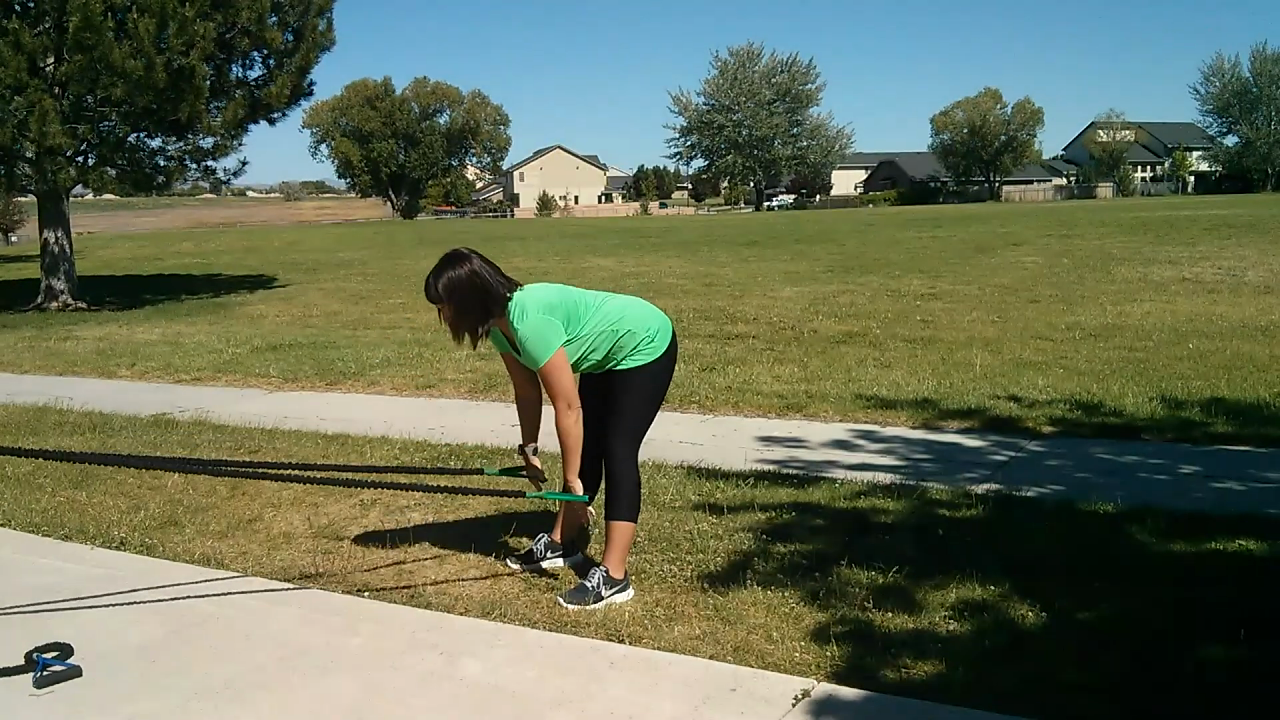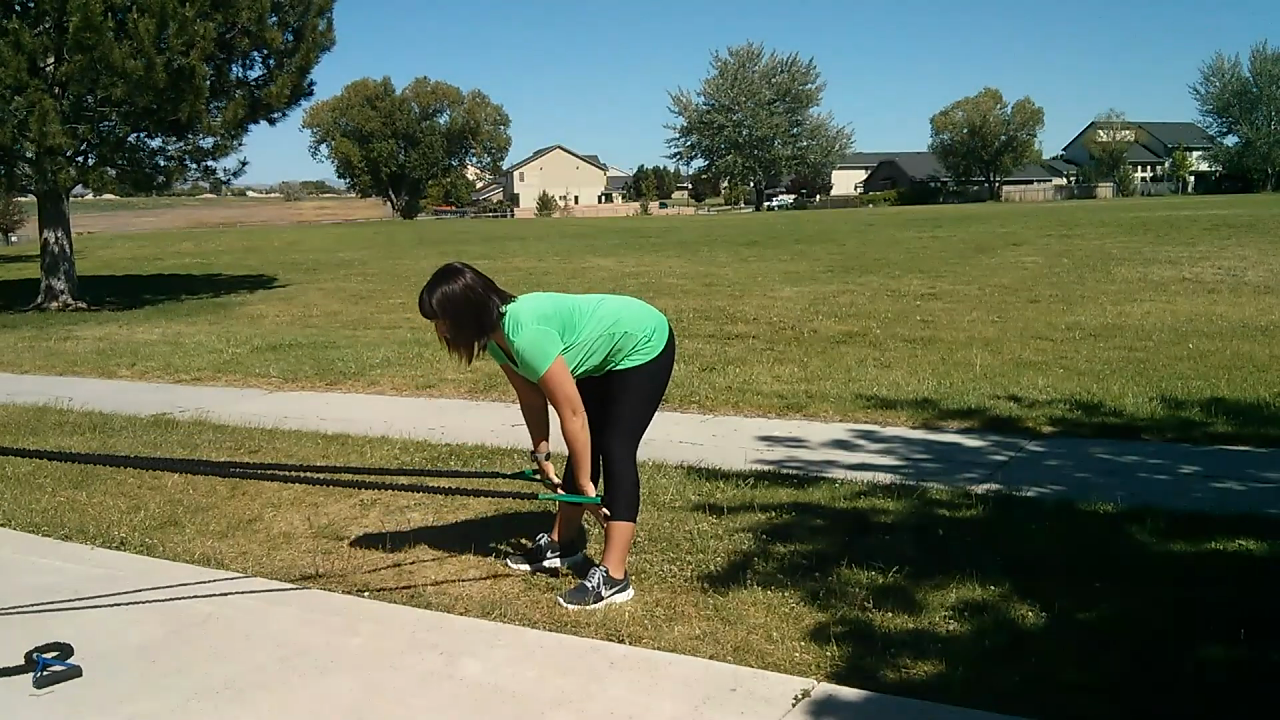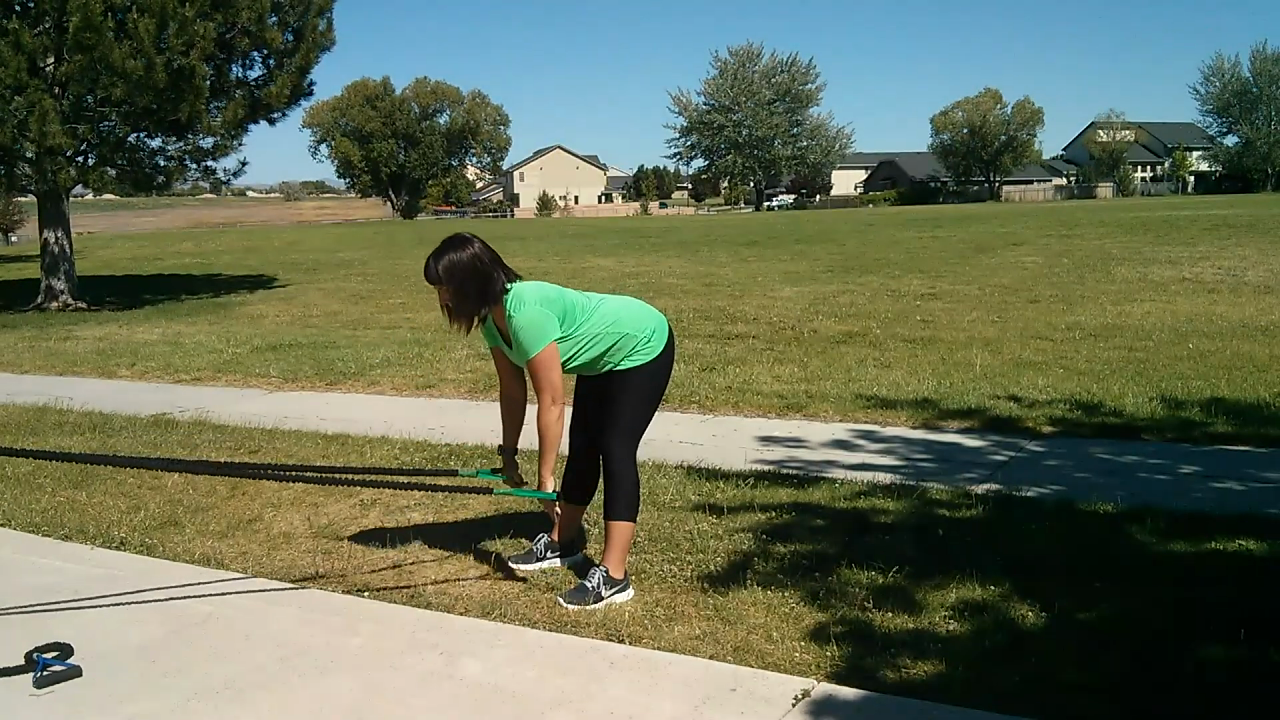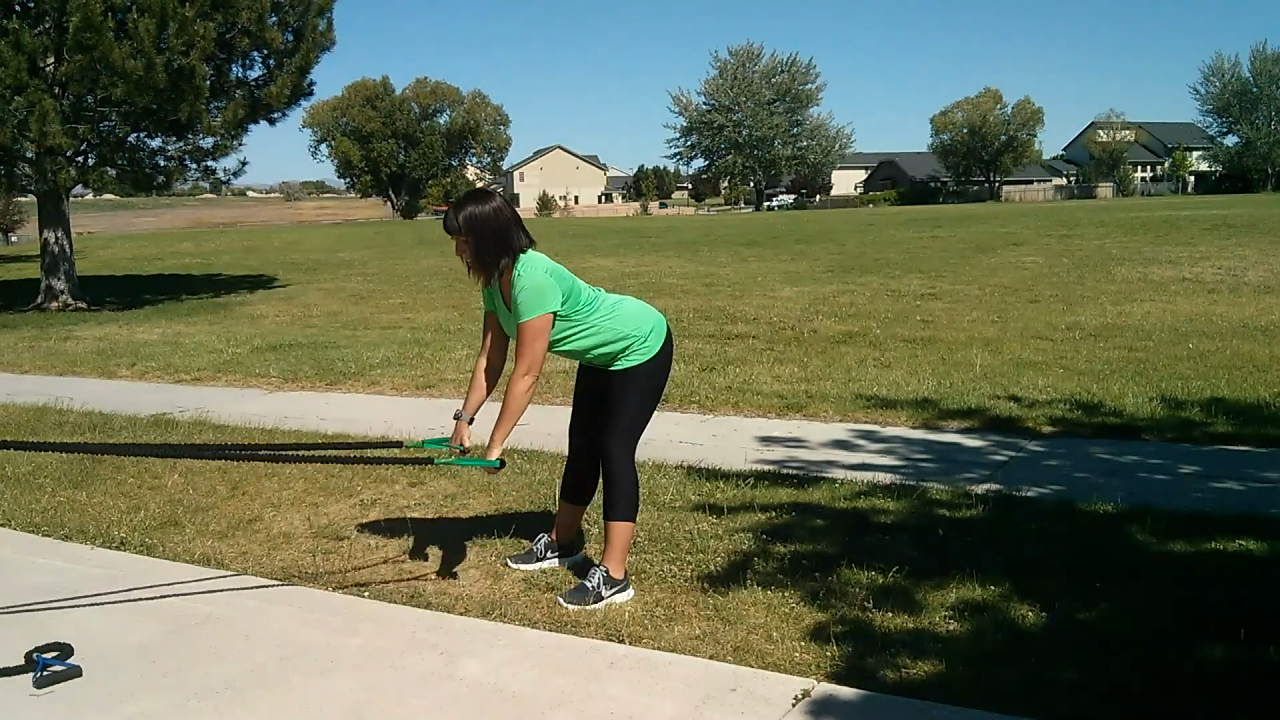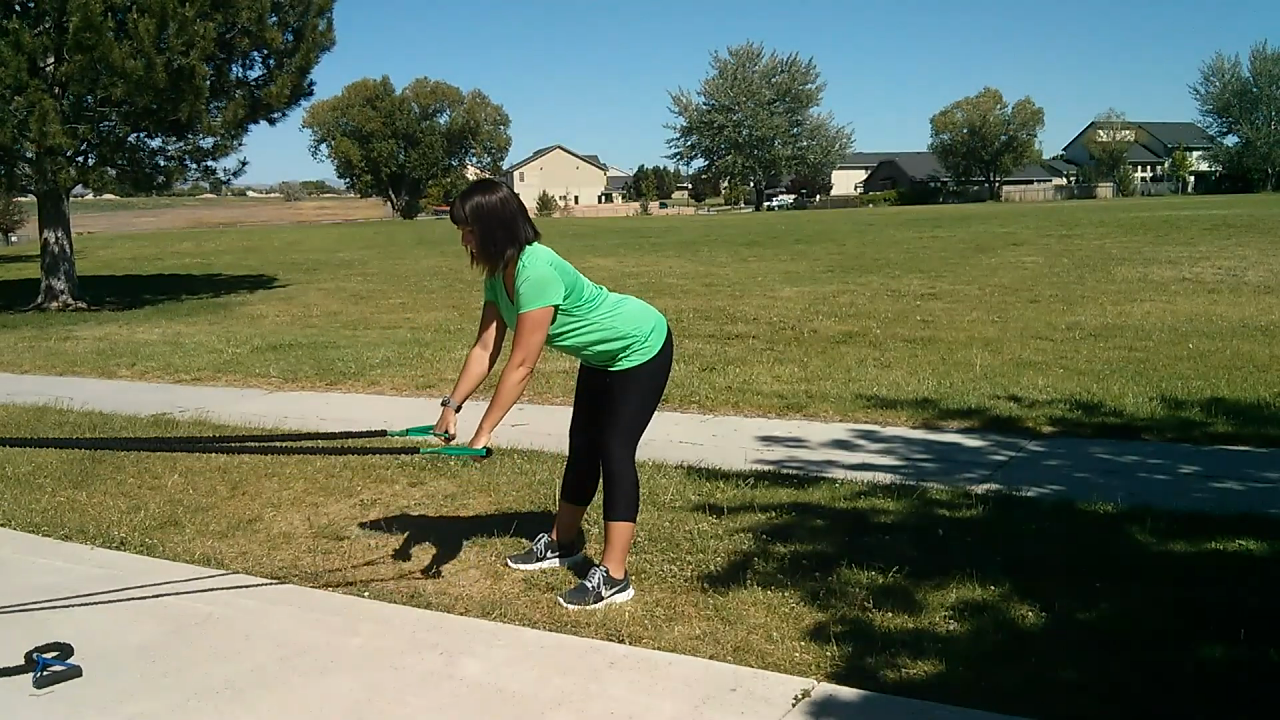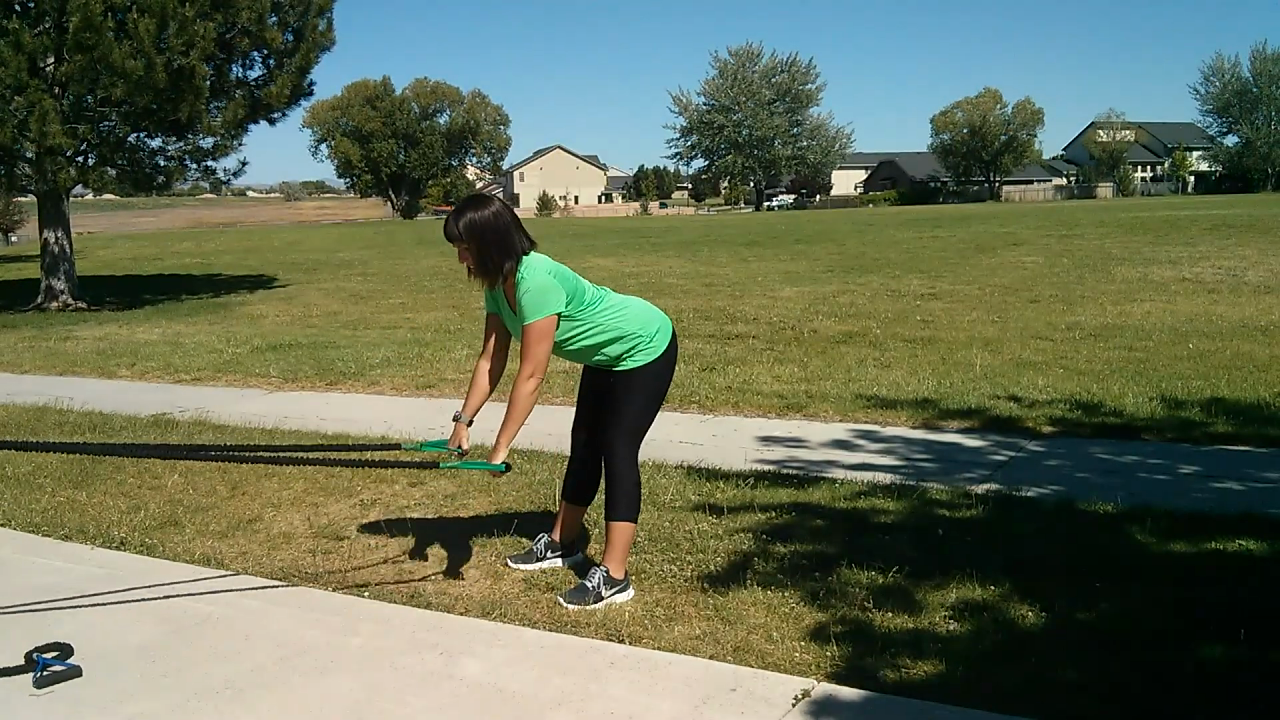
dt=0.4s
person 1, frame 1
left shoulder: (529, 322)
right shoulder: (499, 322)
left elbow: (568, 408)
right elbow: (528, 391)
left wrist: (573, 479)
right wrist: (530, 450)
left hip: (644, 347)
right hip: (607, 353)
left knee: (617, 449)
right knee: (587, 445)
left ankle: (613, 577)
right ankle: (563, 542)
person 1, frame 2
left shoulder: (525, 334)
right shoulder: (496, 332)
left elbow: (573, 414)
right elbow: (532, 398)
left wrist: (585, 483)
right wrist: (542, 456)
left hip: (643, 345)
right hip: (605, 353)
left knee: (615, 450)
right knee: (584, 446)
left ankle: (613, 577)
right ankle: (563, 542)
person 1, frame 3
left shoulder: (525, 313)
right shoulder: (491, 315)
left elbow: (551, 404)
right elbow: (512, 389)
left wrist: (544, 477)
right wrist: (507, 452)
left hip: (642, 348)
right hip: (602, 357)
left knee: (615, 451)
right knee: (582, 446)
left ankle: (613, 577)
right ankle: (563, 541)
person 1, frame 4
left shoulder: (533, 280)
right shoulder: (495, 282)
left elbow: (526, 375)
right elbow: (490, 359)
left wrist: (496, 444)
right wrist: (464, 417)
left hip: (640, 347)
right hip: (600, 356)
left knee: (614, 450)
right knee: (582, 446)
left ankle: (614, 577)
right ankle: (563, 542)
person 1, frame 5
left shoulder: (537, 272)
right shoulder: (499, 274)
left elbow: (521, 366)
right elbow: (485, 349)
left wrist: (484, 432)
right wrist: (451, 406)
left hip: (639, 347)
right hip: (601, 356)
left knee: (614, 451)
right knee: (582, 446)
left ankle: (614, 577)
right ankle: (563, 542)
person 1, frame 6
left shoulder: (536, 282)
right shoulder: (498, 285)
left elbow: (530, 377)
right elbow: (490, 361)
left wrist: (501, 447)
right wrist: (463, 420)
left hip: (644, 348)
right hip: (606, 355)
left knee: (618, 451)
right knee: (584, 445)
left ankle: (614, 577)
right ankle: (562, 543)
